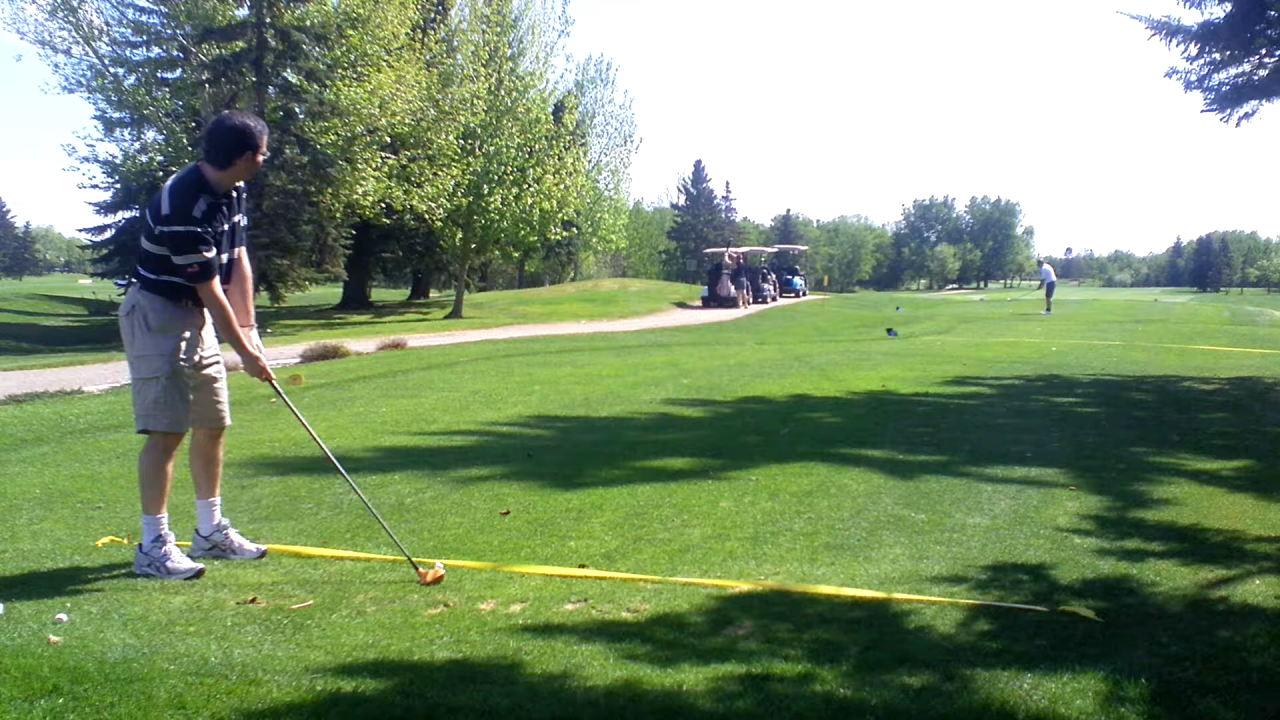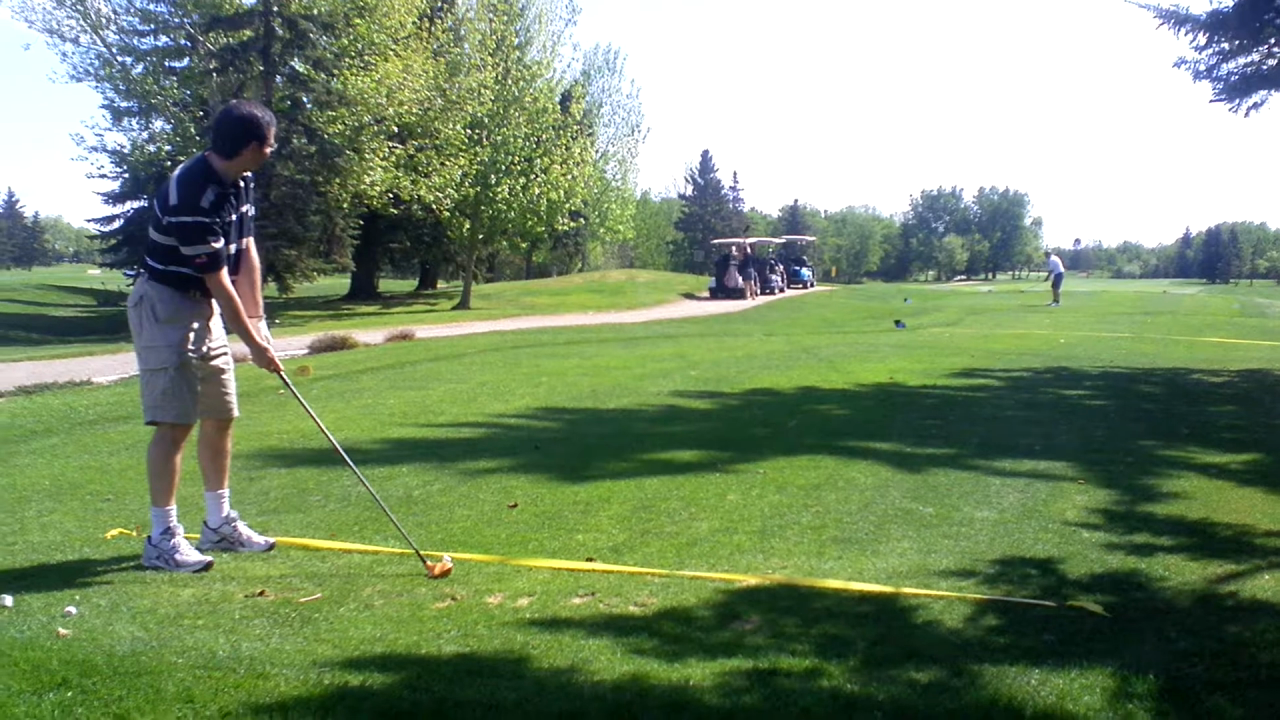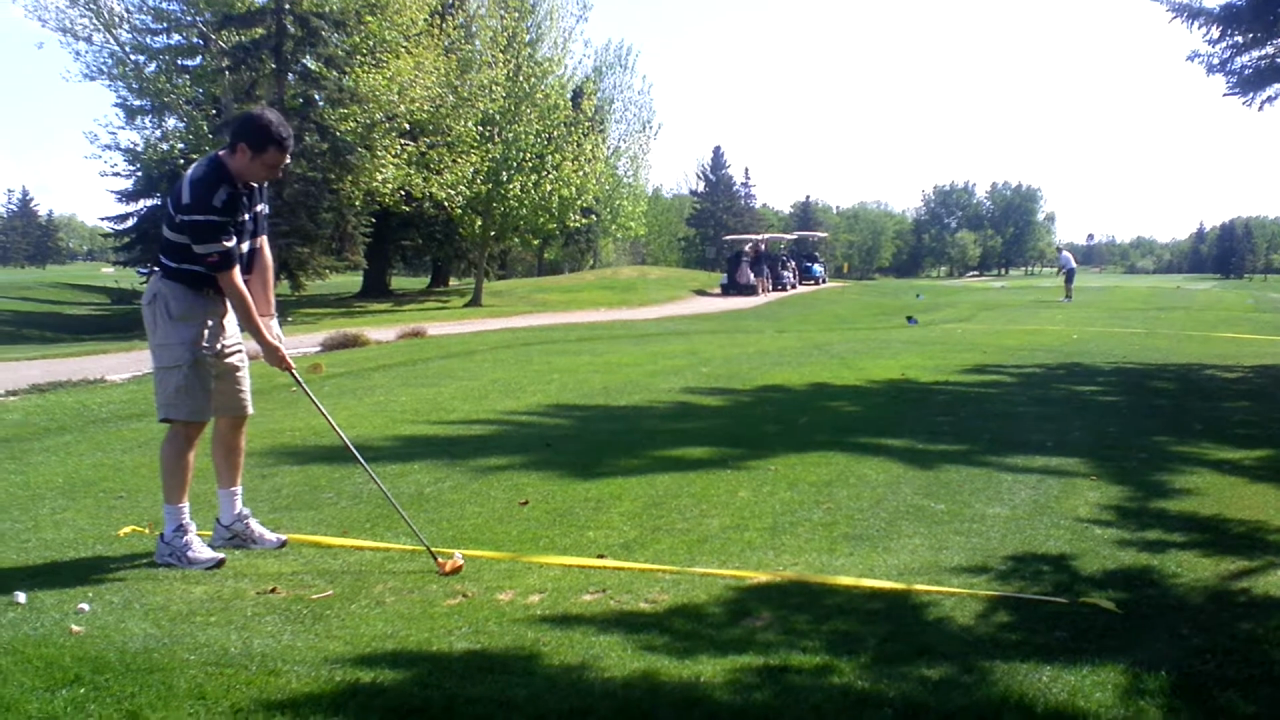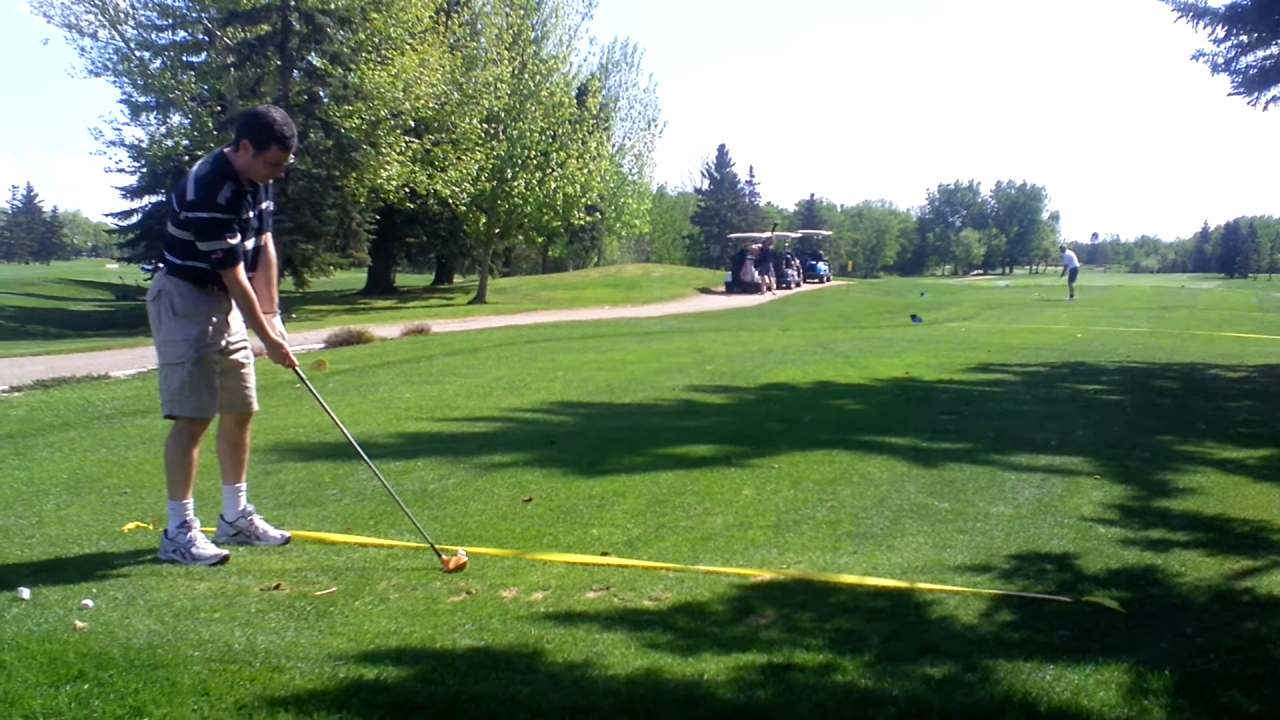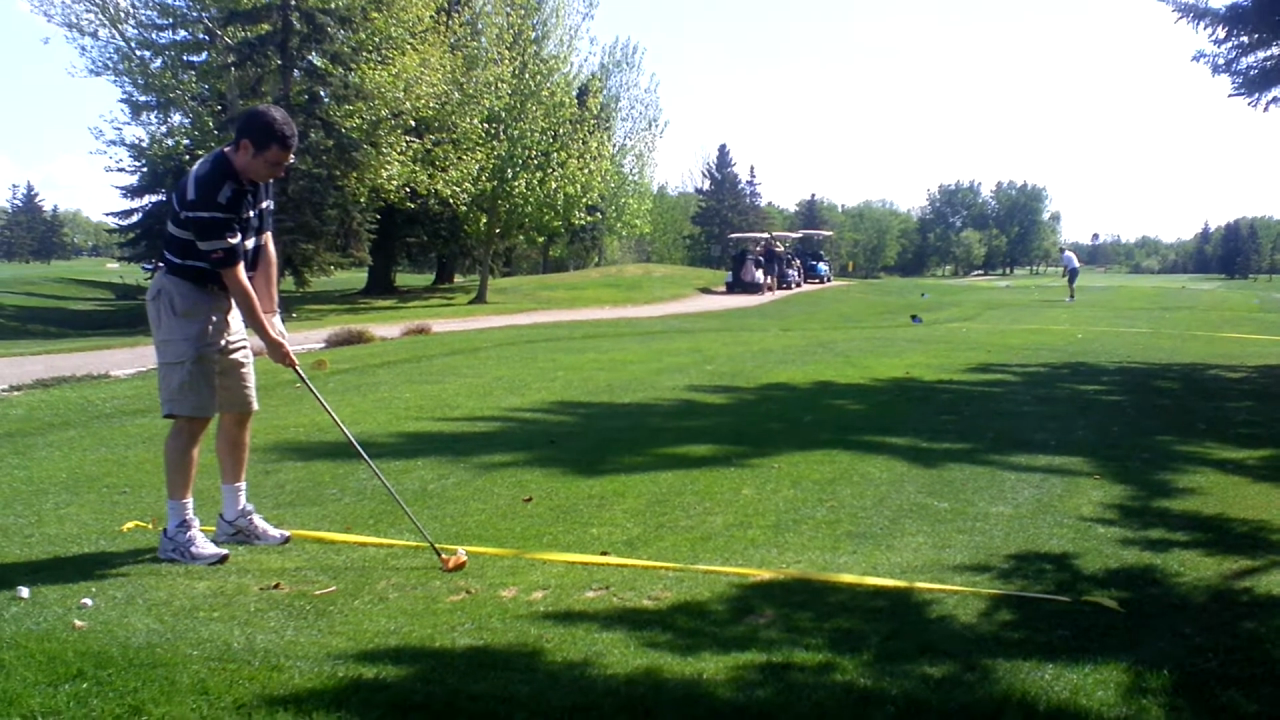
dt=0.3s
person 1, frame 1
left shoulder: (231, 191)
right shoulder: (184, 206)
left elbow: (238, 261)
right elbow: (211, 290)
left wrist: (249, 330)
right wrist: (245, 351)
left hip: (196, 315)
right hip: (158, 316)
left knee: (212, 425)
right knee: (167, 430)
left ankle: (211, 530)
right ankle: (153, 545)
person 1, frame 2
left shoulder: (238, 182)
right shoulder: (192, 195)
left elbow: (246, 252)
right elbow: (219, 280)
left wrist: (257, 321)
right wrist: (253, 343)
left hip: (204, 305)
right hip: (166, 307)
left knee: (220, 417)
right knee: (175, 422)
left ankle: (219, 523)
right ankle: (162, 537)
person 1, frame 3
left shoulder: (251, 182)
right shoulder: (204, 195)
left elbow: (259, 251)
right elbow: (231, 279)
left wrist: (269, 318)
right wrist: (264, 341)
left hip: (218, 303)
right hip: (180, 304)
left knee: (233, 413)
right knee: (188, 420)
left ankle: (232, 519)
right ankle: (175, 533)
person 1, frame 4
left shoulder: (257, 178)
right shoulder: (208, 191)
left elbow: (264, 247)
right elbow: (235, 276)
left wrist: (272, 316)
right wrist: (268, 338)
left hip: (223, 300)
right hip: (185, 301)
left knee: (239, 410)
right knee: (193, 416)
left ankle: (235, 516)
right ankle: (179, 530)
person 1, frame 5
left shoulder: (257, 178)
right shoulder: (209, 191)
left elbow: (264, 247)
right elbow: (236, 275)
left wrist: (272, 315)
right wrist: (268, 337)
left hip: (223, 300)
right hip: (185, 299)
left knee: (238, 410)
right knee: (192, 415)
left ankle: (235, 515)
right ankle: (178, 530)
